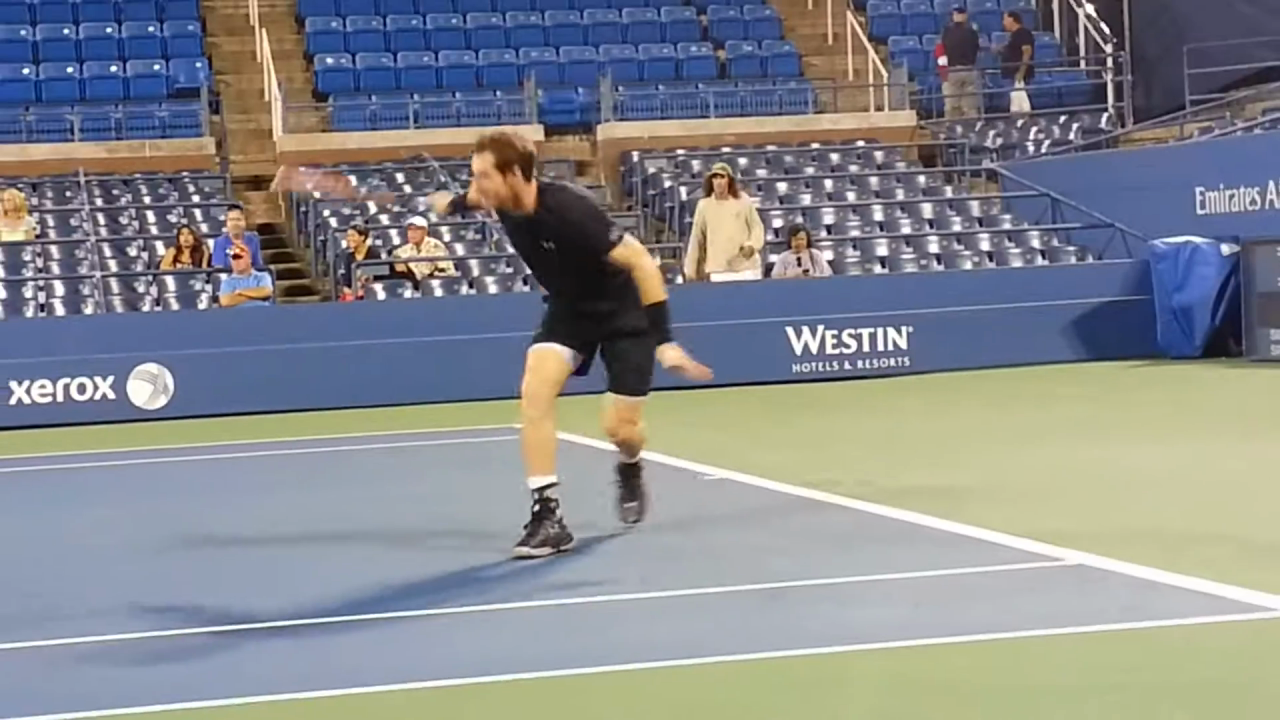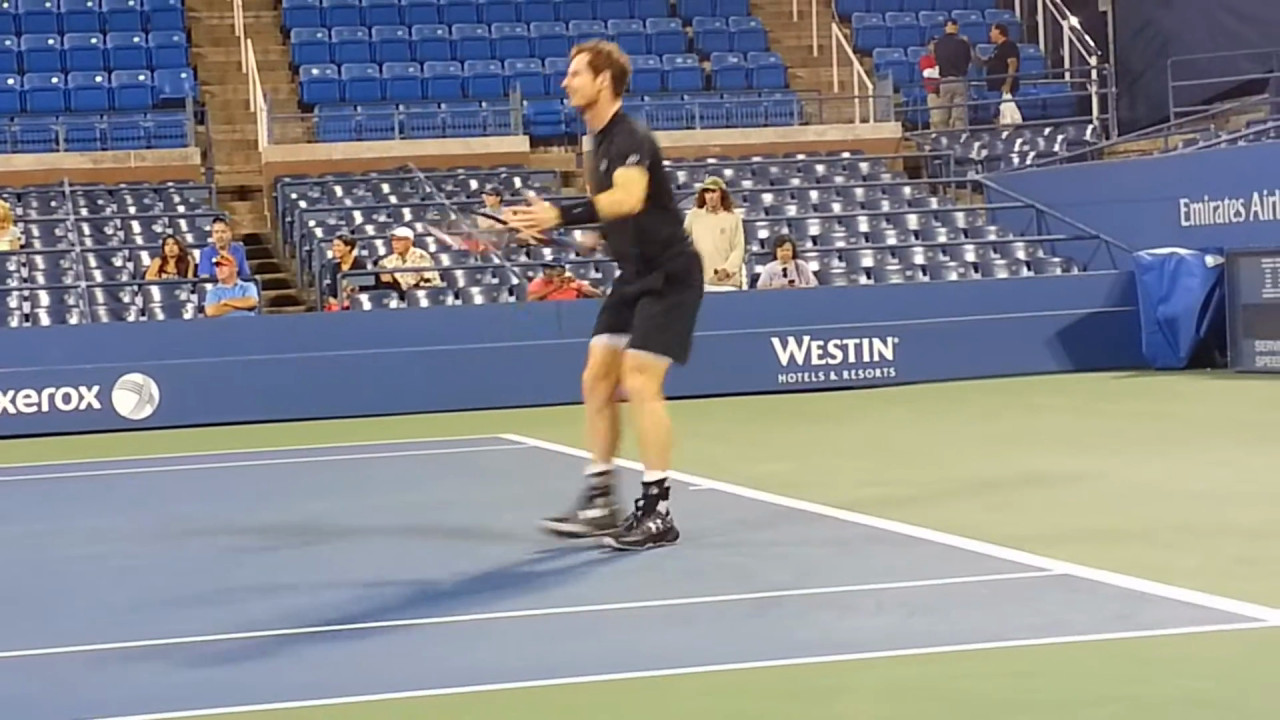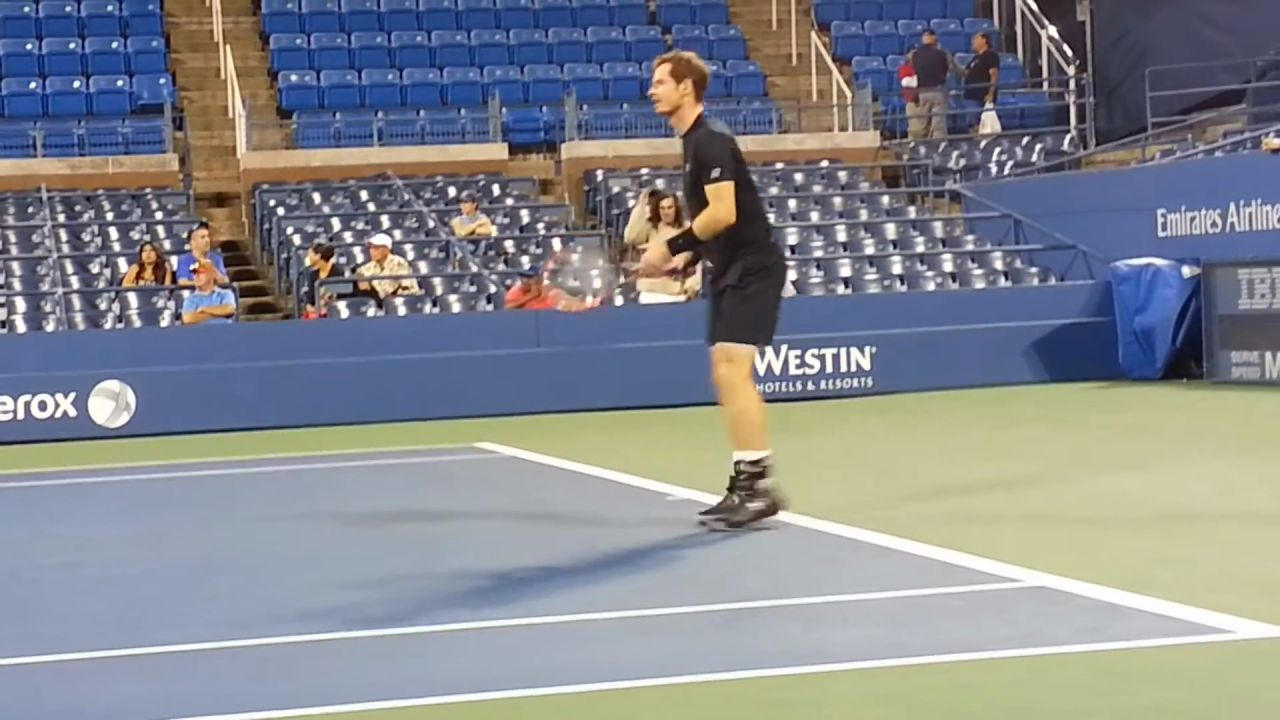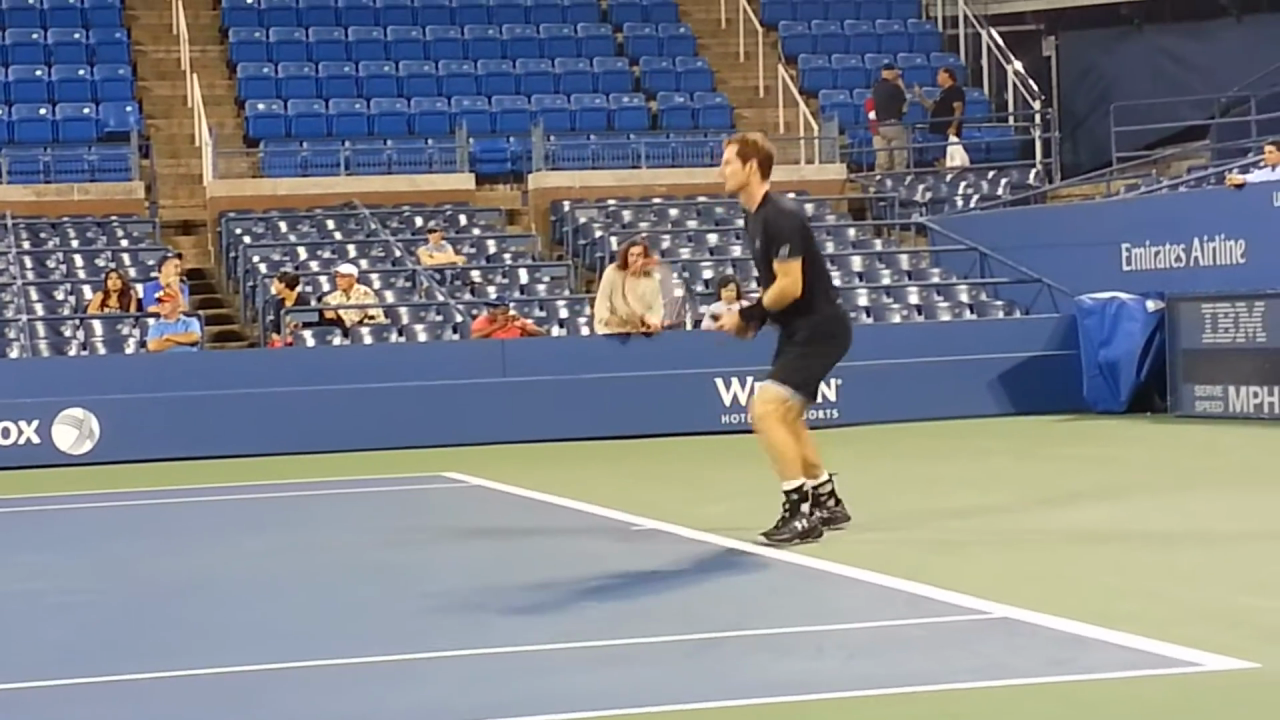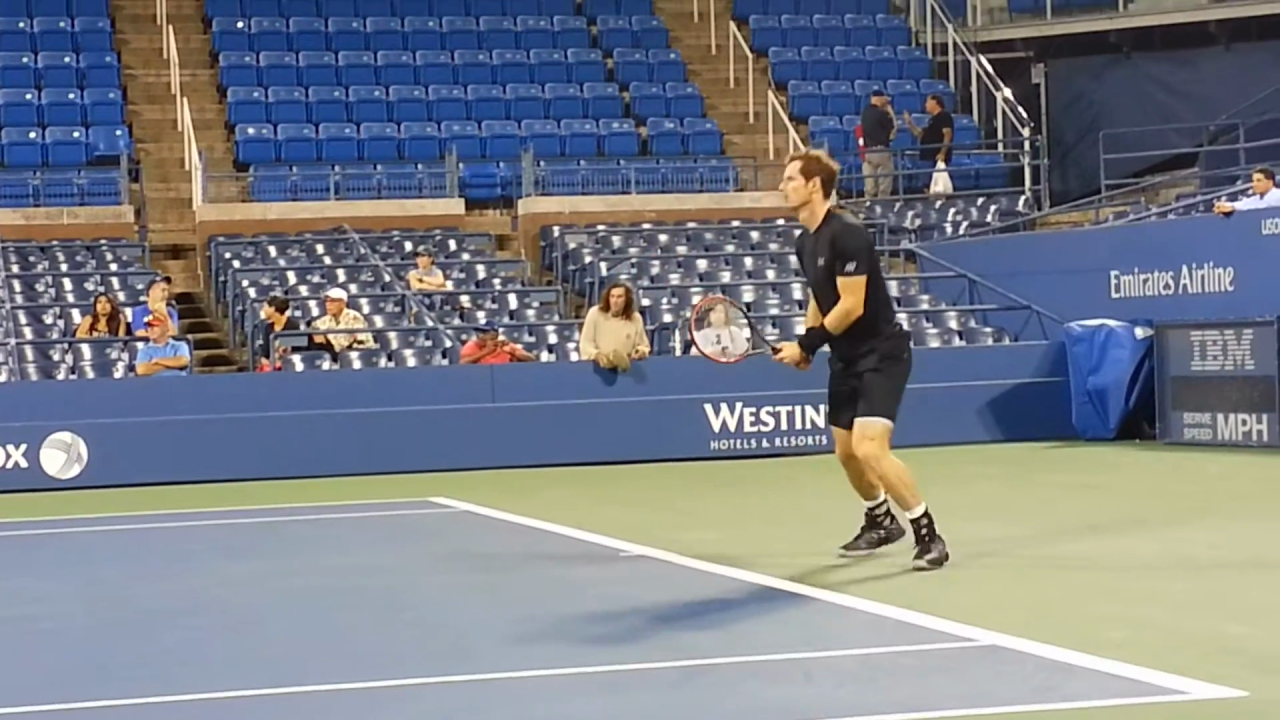
dt=0.5s
person 1, frame 1
left shoulder: (573, 210)
right shoulder: (504, 200)
left elbow: (643, 266)
left wrist: (663, 339)
right wrist: (448, 203)
left hip: (625, 312)
right hip: (566, 310)
left knee: (620, 426)
right knee: (536, 394)
left ankle: (629, 471)
right ankle: (547, 515)
person 1, frame 2
left shoulder: (630, 134)
right shoulder: (601, 137)
left elbow: (628, 198)
left wrist: (560, 215)
left hip: (670, 277)
right hip: (633, 278)
left knee: (640, 385)
right knee: (597, 381)
left ankle: (657, 509)
right ankle: (598, 501)
person 1, frame 3
left shoulder: (710, 140)
right shoulder: (696, 140)
left elbow: (725, 212)
left wrist: (671, 248)
right wrist: (688, 252)
left hip: (753, 269)
right hip: (732, 270)
left knee: (734, 372)
right knee: (724, 377)
left ankle: (757, 485)
right ankle: (746, 485)
person 1, frame 4
left shoulder: (779, 216)
right shoulder: (756, 216)
left elbow: (790, 286)
left wrist: (745, 315)
right wrist: (753, 317)
left hip: (821, 330)
right hip: (801, 330)
left knee: (766, 411)
right knee: (786, 421)
left ankle: (801, 509)
right ankle: (826, 501)
person 1, frame 5
left shoulder: (847, 234)
right shoulder: (806, 241)
left elbow: (853, 306)
left wrist: (807, 345)
right wrist: (806, 344)
left hip: (883, 353)
right hip: (846, 358)
left knee: (868, 448)
right knee: (846, 452)
left ankle: (927, 533)
right ankle: (880, 520)
